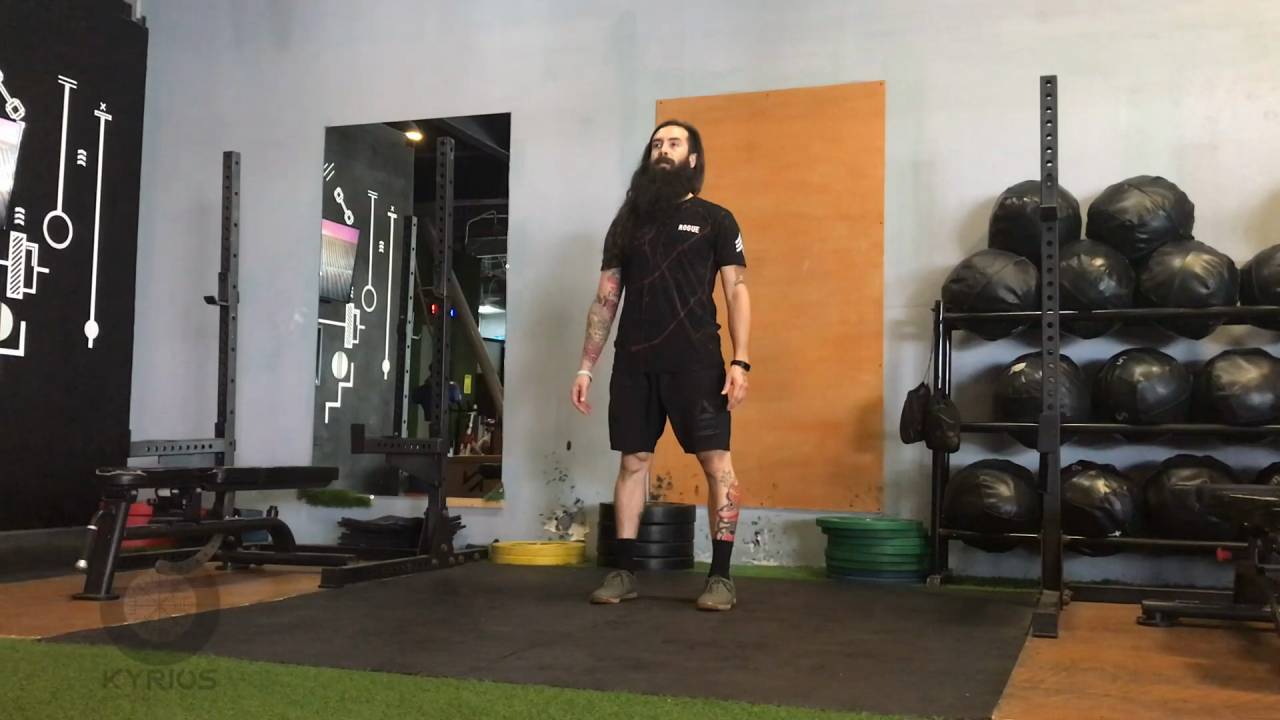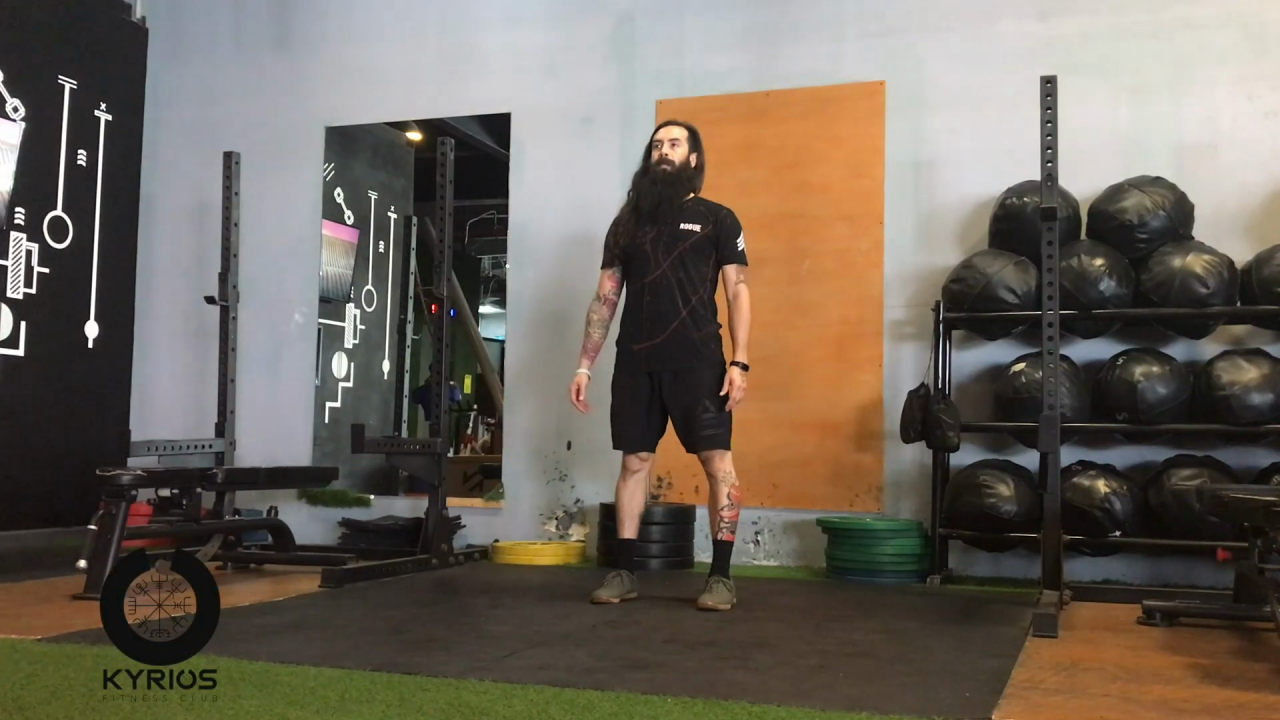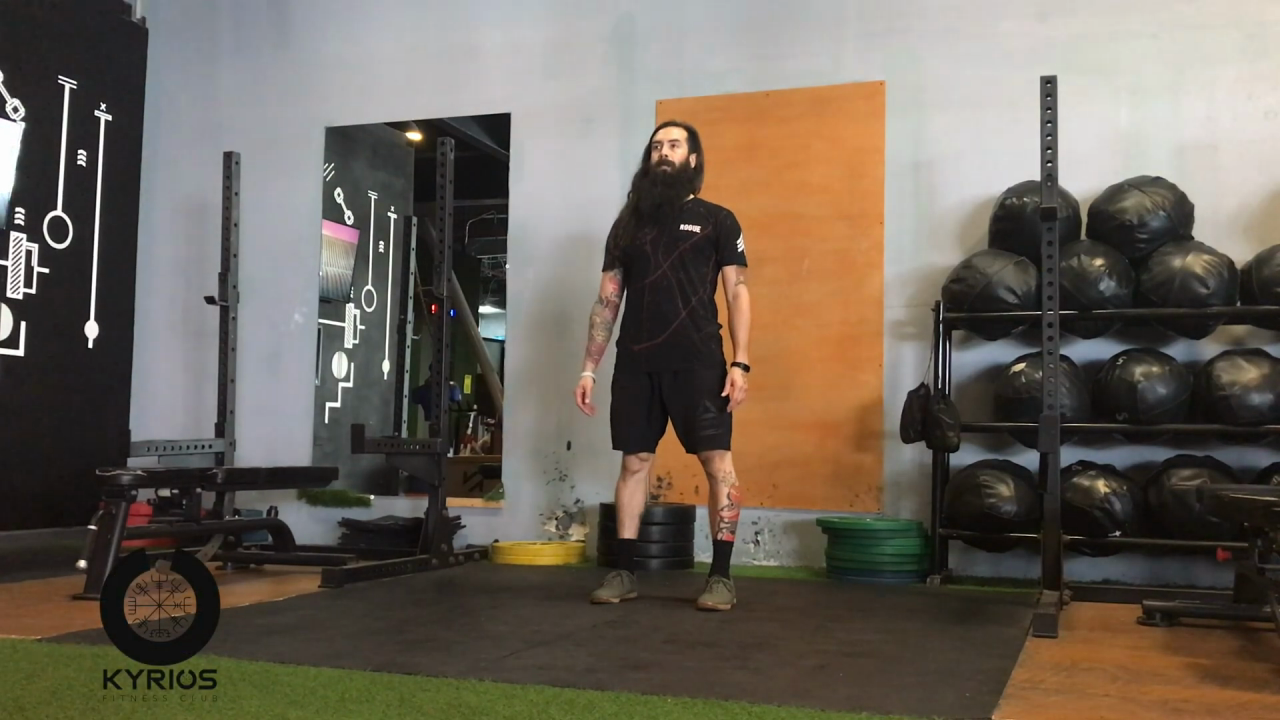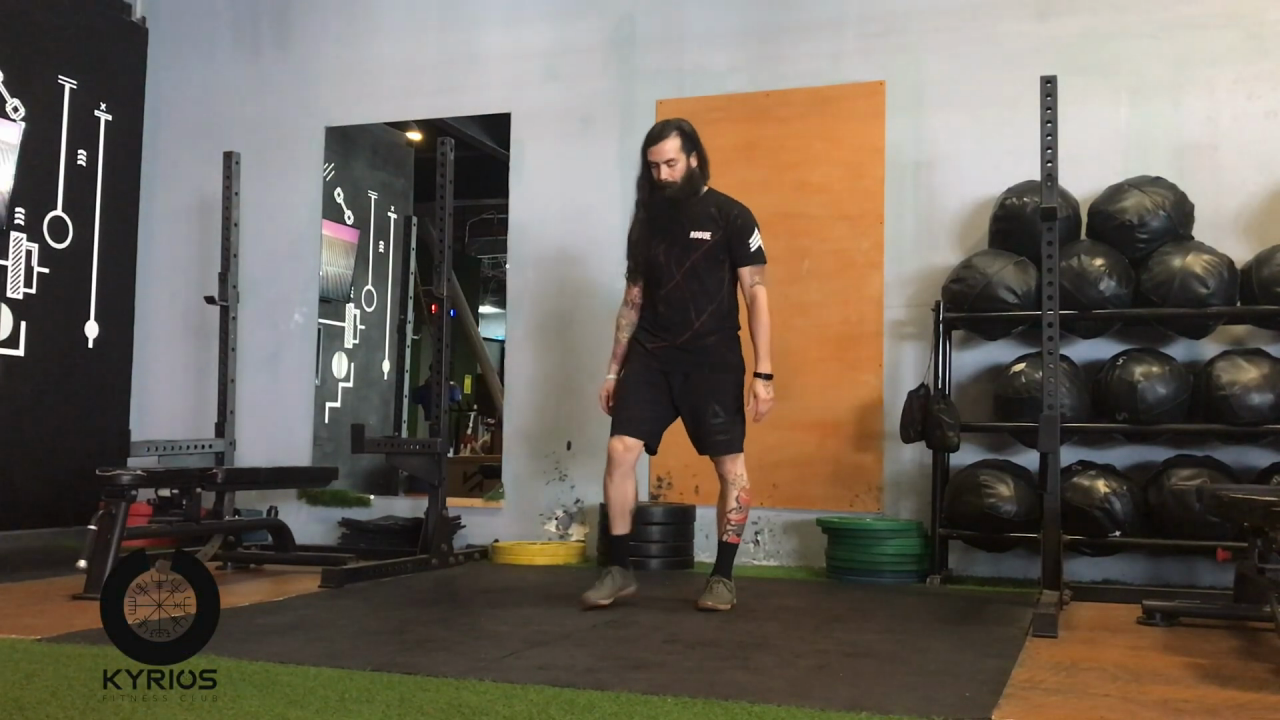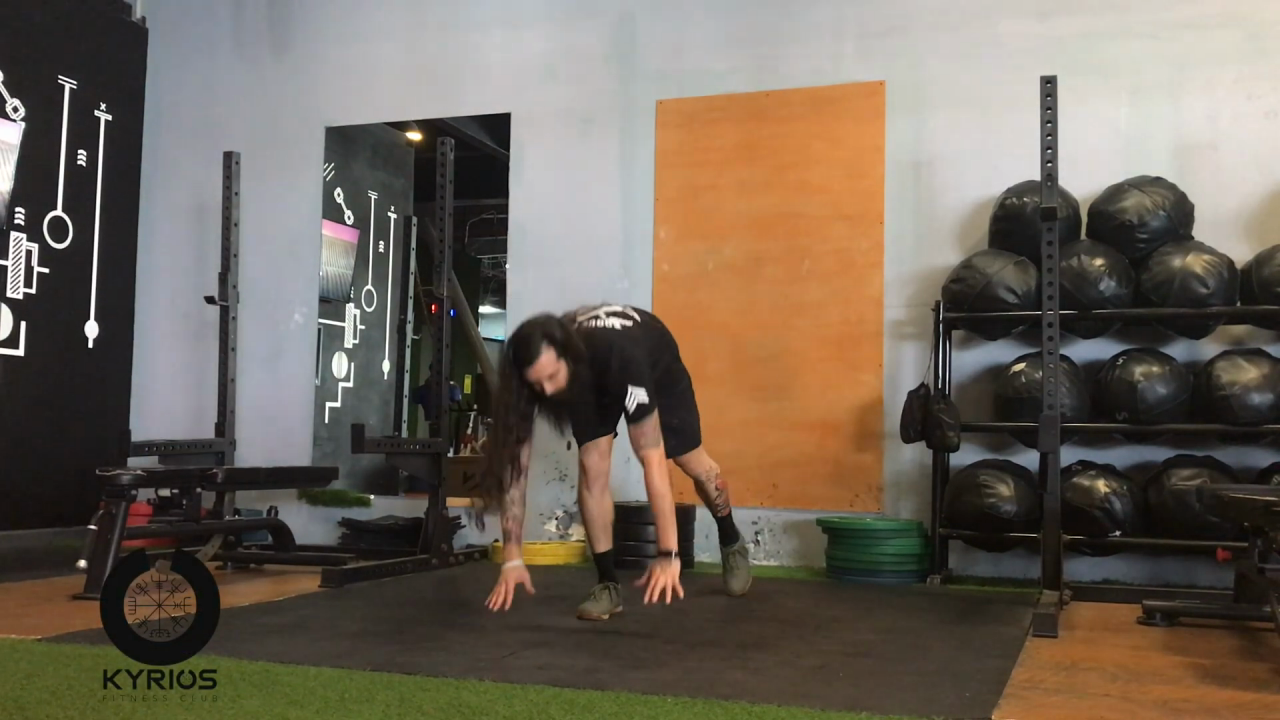
dt=1s
person 1, frame 1
left shoulder: (715, 220)
right shoulder: (627, 221)
left elbow: (736, 293)
right elbow: (605, 299)
left wrist: (740, 360)
right wrist: (585, 367)
left hip: (696, 362)
right hip: (633, 363)
left knee: (716, 461)
right knee: (632, 462)
left ankle: (720, 576)
right ankle: (623, 571)
person 1, frame 2
left shoulder: (717, 219)
right shoulder: (628, 221)
left elbow: (737, 292)
right elbow: (605, 298)
left wrist: (739, 361)
right wrist: (584, 365)
left hip: (698, 361)
right hip: (635, 362)
left knee: (718, 461)
right knee: (634, 461)
left ankle: (721, 575)
right ankle: (624, 571)
person 1, frame 3
left shoulder: (717, 220)
right shoulder: (628, 224)
left elbow: (737, 293)
right elbow: (607, 300)
left wrist: (740, 362)
right wrist: (589, 369)
left hip: (698, 362)
right hip: (636, 363)
left knee: (718, 461)
right knee: (634, 462)
left ankle: (721, 576)
right ankle: (624, 571)
person 1, frame 4
left shoulder: (730, 217)
right shoulder: (646, 220)
left elbow: (756, 296)
right elbow: (632, 301)
left wrist: (763, 372)
right wrist: (614, 370)
left hip: (713, 362)
right hip: (651, 359)
left knee: (729, 465)
right knee: (621, 452)
left ankle: (723, 576)
right ankle: (618, 568)
person 1, frame 5
left shoulder: (621, 359)
right shoulder: (536, 373)
left elbow: (653, 460)
right elbow: (514, 465)
left wrist: (668, 555)
right wrist: (512, 559)
left hip: (655, 365)
right hip: (588, 376)
left knee: (692, 461)
right knee: (592, 468)
left ankle: (732, 543)
right ankle: (608, 583)
